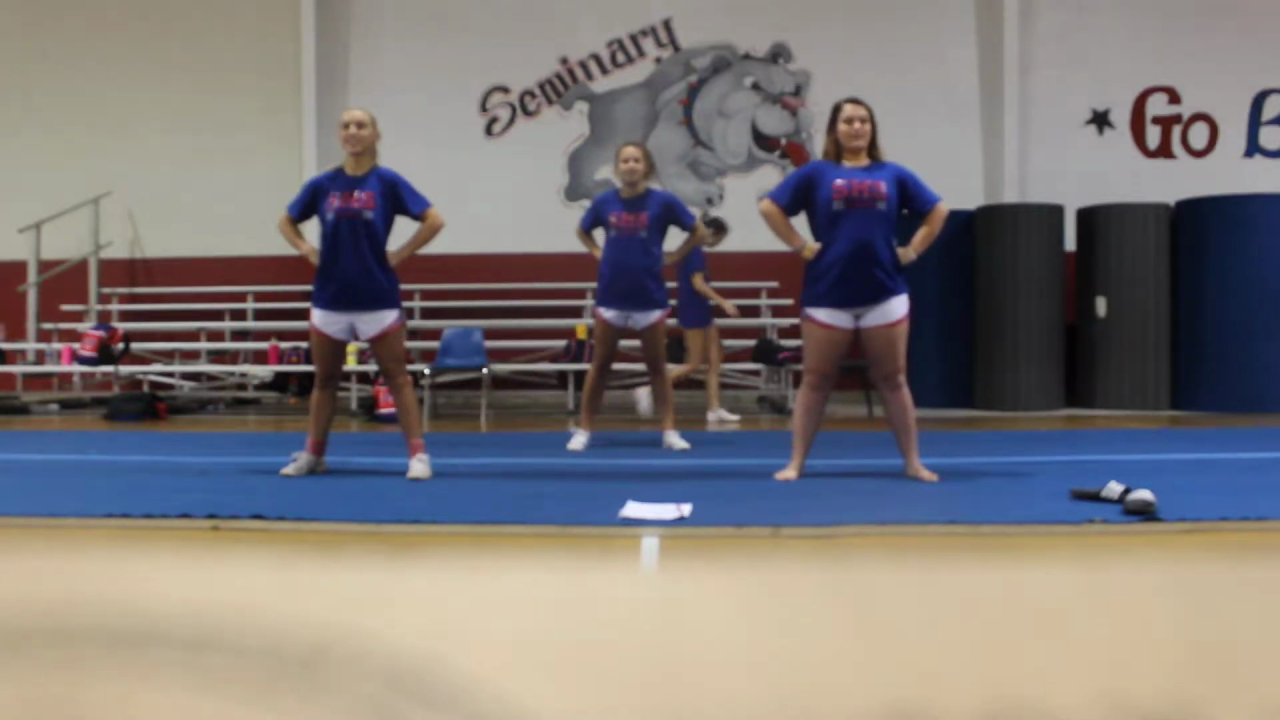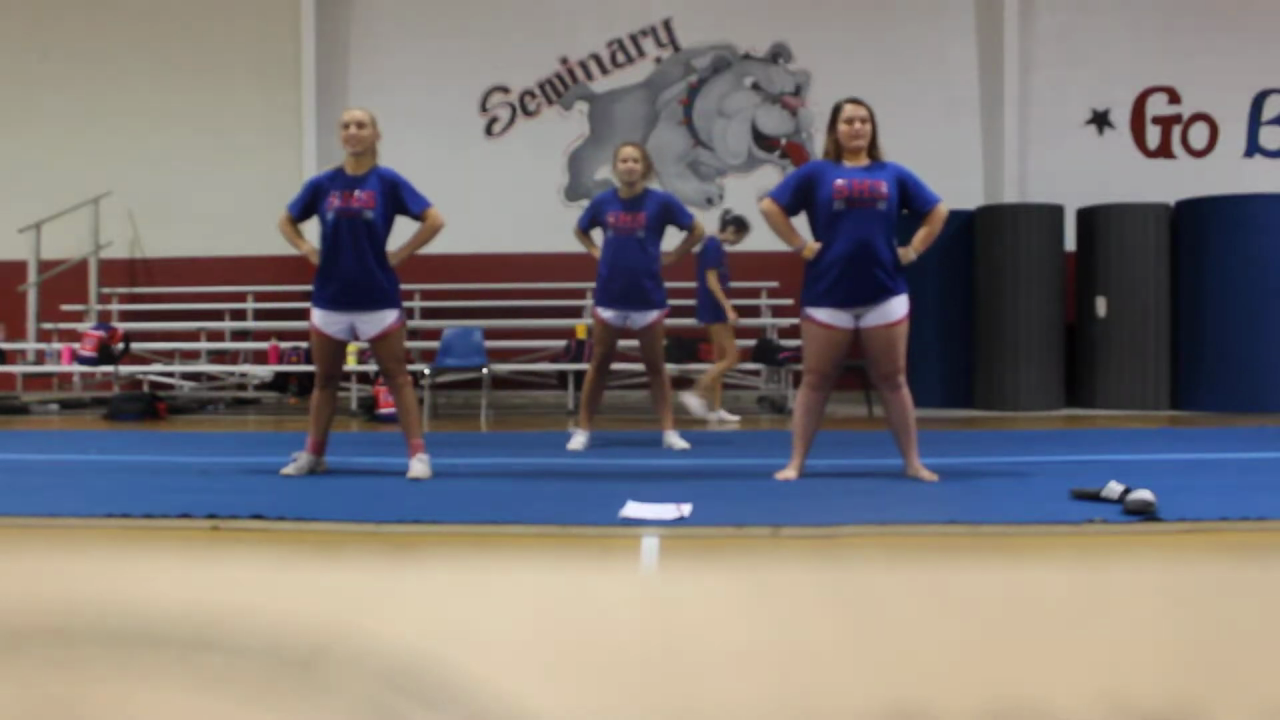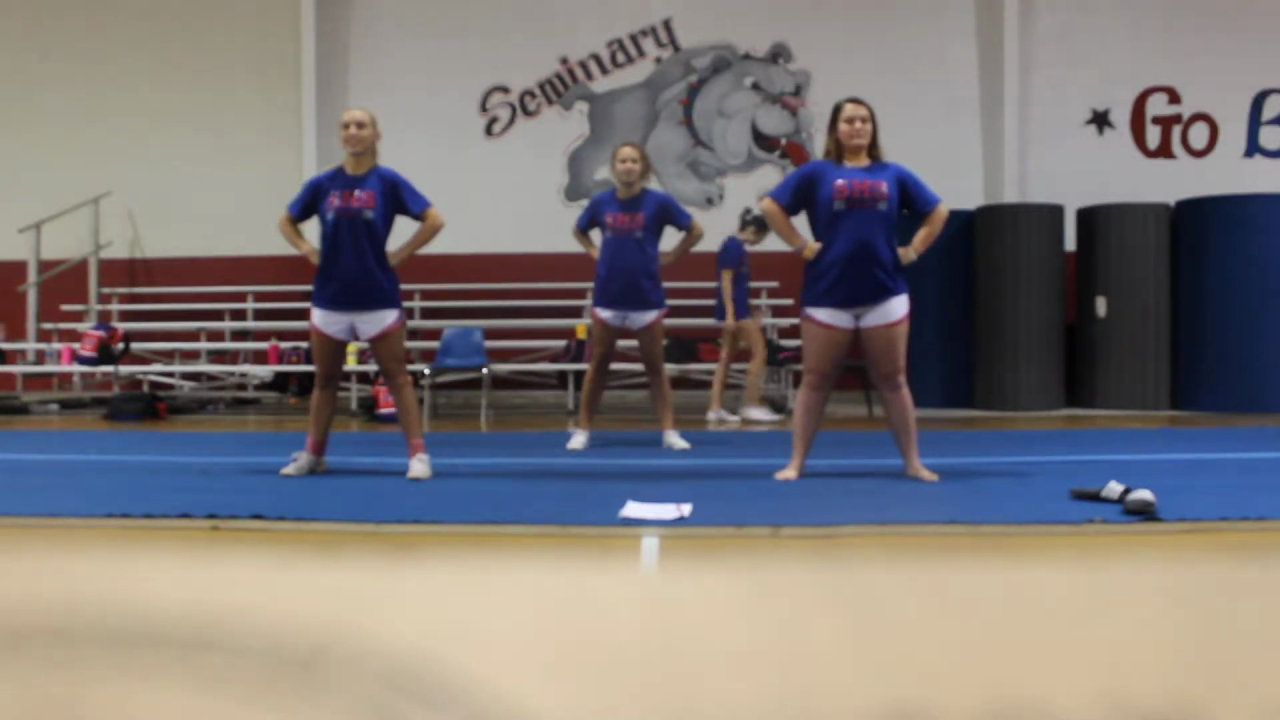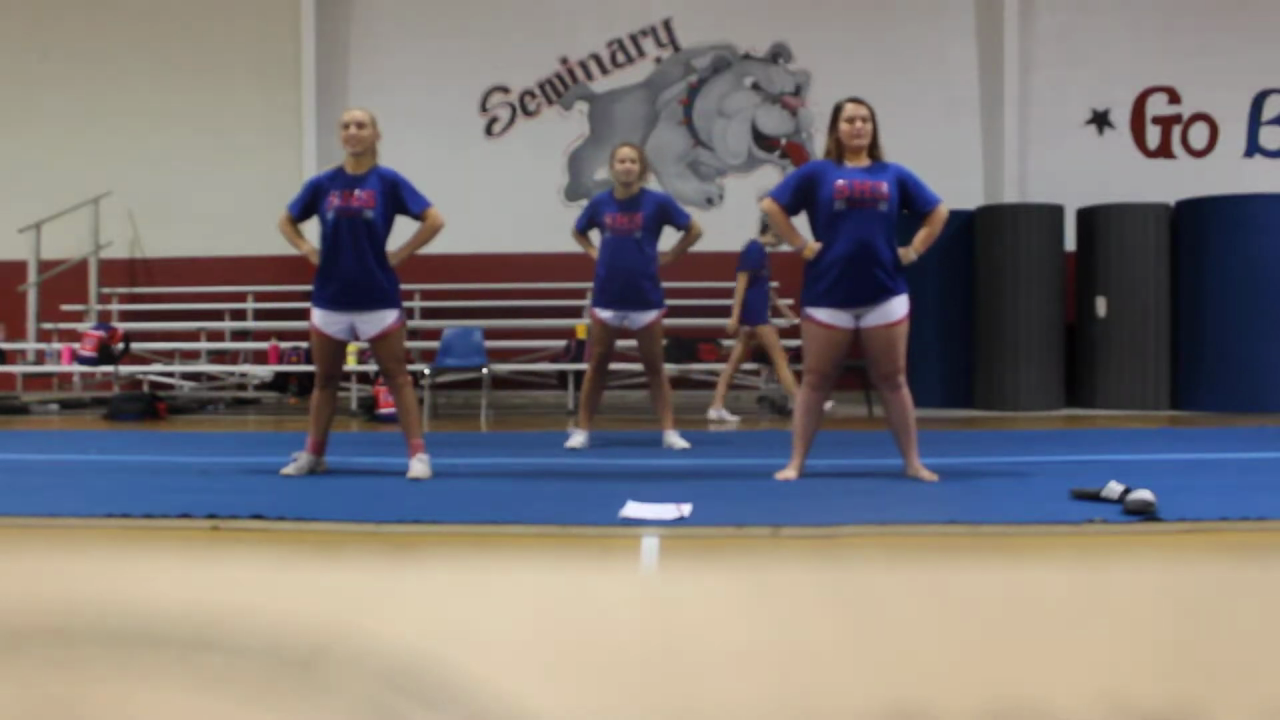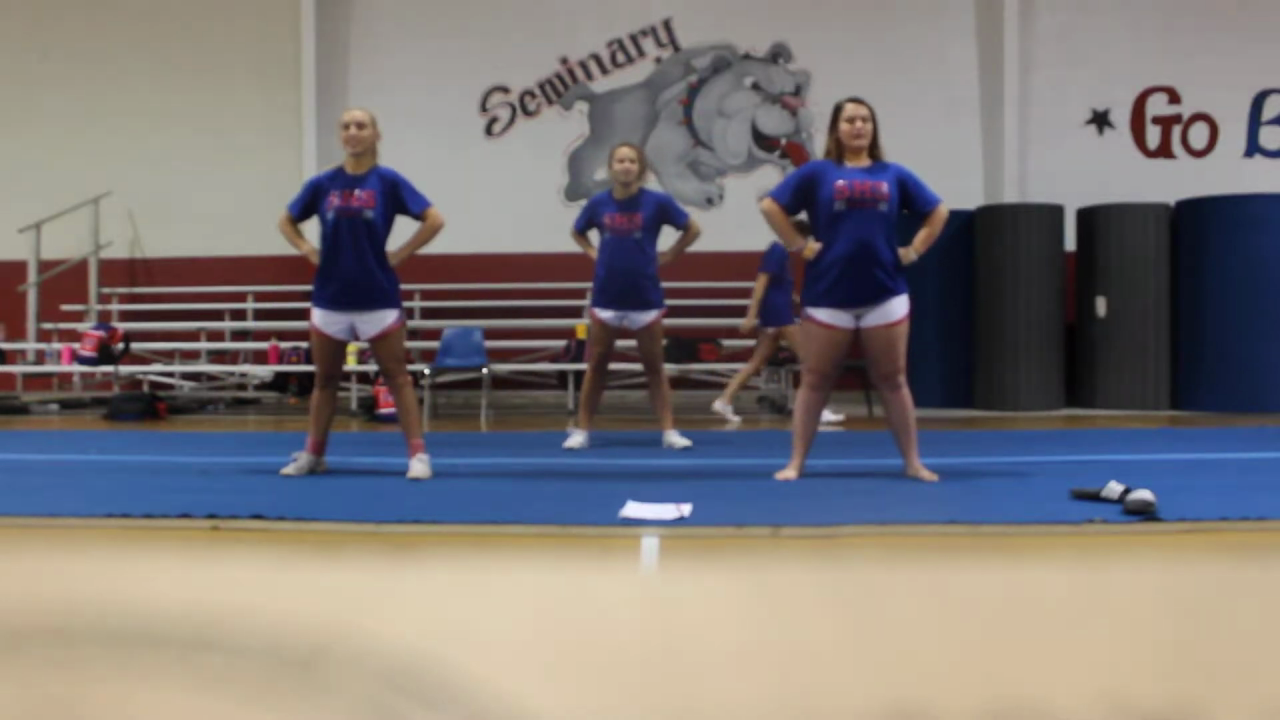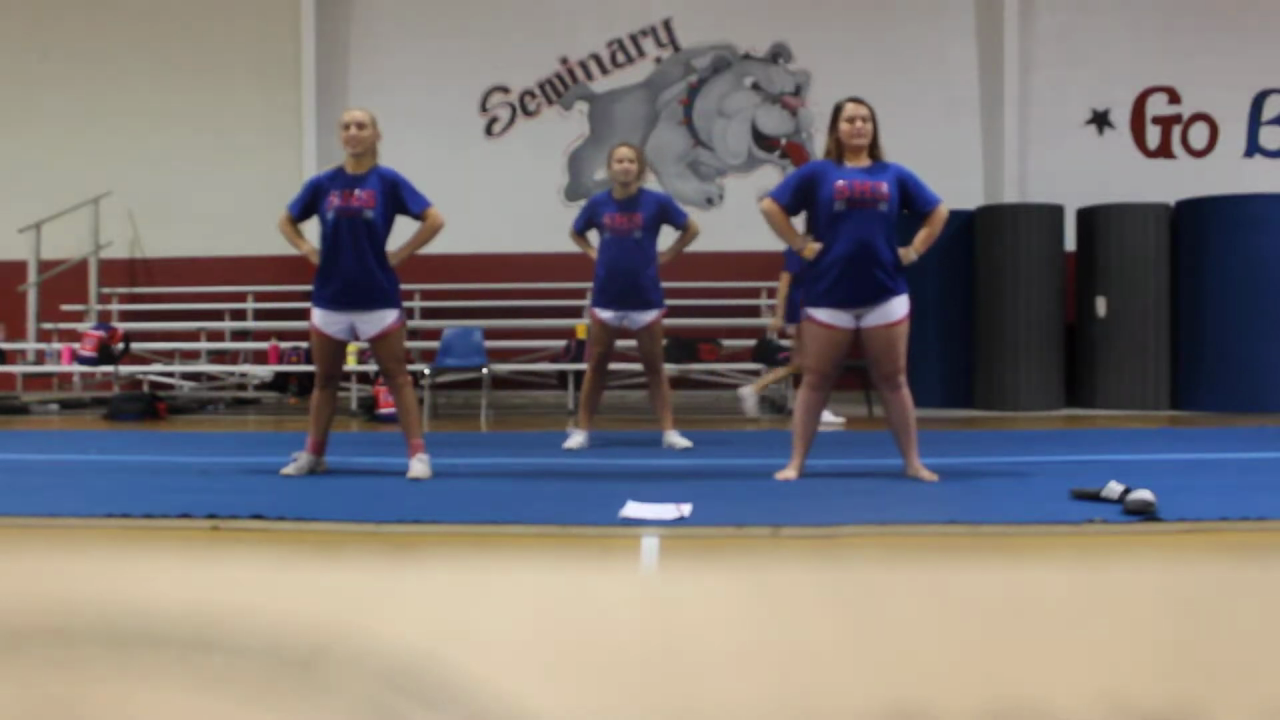
dt=0.1s
person 1, frame 1
left shoulder: (894, 174)
right shoulder: (816, 173)
left elbow: (937, 211)
right elbow: (770, 207)
left wrist: (912, 251)
right wrist: (801, 247)
left hip: (884, 293)
right hip: (827, 294)
left knee: (892, 380)
right knee: (816, 381)
left ankle: (913, 462)
right ankle: (796, 462)
person 1, frame 2
left shoulder: (894, 174)
right shoulder: (816, 172)
left elbow: (937, 211)
right elbow: (770, 207)
left wrist: (912, 251)
right wrist: (801, 246)
left hip: (885, 294)
right hip: (828, 294)
left knee: (892, 381)
right knee: (816, 381)
left ankle: (913, 462)
right ankle: (796, 462)
person 1, frame 3
left shoulder: (894, 174)
right shoulder: (816, 172)
left elbow: (937, 212)
right elbow: (770, 206)
left wrist: (912, 251)
right wrist: (801, 246)
left hip: (885, 294)
right hip: (827, 294)
left knee: (892, 380)
right knee: (816, 381)
left ankle: (913, 462)
right ankle: (795, 462)
person 1, frame 4
left shoulder: (894, 174)
right shoulder: (817, 172)
left elbow: (937, 212)
right elbow: (770, 206)
left wrist: (912, 251)
right wrist: (800, 246)
left hip: (885, 294)
right hip: (827, 295)
left knee: (892, 381)
right knee: (816, 381)
left ankle: (913, 462)
right ankle: (795, 462)
person 1, frame 5
left shoulder: (895, 175)
right shoulder: (817, 172)
left elbow: (938, 212)
right elbow: (771, 206)
left wrist: (913, 251)
right wrist: (800, 246)
left hip: (885, 294)
right hip: (828, 294)
left knee: (892, 380)
right knee: (816, 381)
left ankle: (913, 462)
right ankle: (795, 462)
person 1, frame 6
left shoulder: (894, 175)
right shoulder: (817, 172)
left elbow: (938, 212)
right elbow: (771, 206)
left wrist: (913, 251)
right wrist: (801, 246)
left hip: (885, 294)
right hip: (828, 295)
left knee: (892, 381)
right knee: (816, 381)
left ankle: (913, 462)
right ankle: (796, 462)
person 2, frame 1
left shoulder: (388, 182)
right shoulder: (322, 184)
left elbow: (433, 220)
right elbow: (286, 221)
left wrist: (399, 255)
right wrist: (308, 251)
left hip: (378, 299)
right hip: (330, 299)
left knee: (397, 377)
right knee: (325, 380)
left ankle: (418, 453)
right ankle: (312, 454)
person 2, frame 2
left shoulder: (388, 182)
right shoulder: (322, 184)
left elbow: (434, 220)
right elbow: (286, 221)
left wrist: (399, 255)
right wrist: (308, 251)
left hip: (378, 299)
right hip: (330, 299)
left knee: (397, 377)
right knee: (325, 380)
left ankle: (418, 454)
right ankle: (312, 453)
person 2, frame 3
left shoulder: (388, 181)
right shoulder: (322, 184)
left elbow: (434, 219)
right elbow: (287, 221)
left wrist: (399, 255)
right wrist: (308, 251)
left hip: (378, 298)
right hip: (330, 298)
left knee: (397, 377)
right knee: (325, 379)
left ankle: (418, 454)
right ankle: (312, 453)
person 2, frame 4
left shoulder: (388, 181)
right shoulder: (322, 183)
left elbow: (434, 220)
right elbow: (286, 221)
left wrist: (399, 255)
right wrist: (308, 251)
left hip: (378, 299)
right hip: (330, 298)
left knee: (397, 377)
right knee: (325, 379)
left ankle: (418, 454)
right ankle: (312, 453)
person 2, frame 5
left shoulder: (389, 181)
right shoulder: (322, 183)
left elbow: (434, 219)
right elbow: (286, 221)
left wrist: (399, 255)
right wrist: (309, 251)
left hip: (378, 298)
right hip: (330, 298)
left knee: (397, 377)
right knee: (325, 379)
left ankle: (418, 454)
right ankle: (312, 453)
person 2, frame 6
left shoulder: (389, 181)
right shoulder: (322, 183)
left elbow: (434, 220)
right elbow: (286, 221)
left wrist: (399, 255)
right wrist: (309, 251)
left hip: (378, 298)
right hip: (330, 298)
left knee: (397, 377)
right knee: (325, 380)
left ankle: (418, 454)
right ankle: (312, 453)
person 3, frame 1
left shoulder: (663, 201)
right shoulder: (604, 202)
left elbow: (698, 231)
right elbow: (582, 231)
left wrist: (673, 257)
right wrist: (598, 253)
left hip: (650, 297)
right hip: (610, 296)
left knee: (656, 367)
right knee: (600, 365)
left ankle: (669, 431)
right ankle: (583, 430)
person 3, frame 2
left shoulder: (661, 201)
right shoulder: (602, 202)
left elbow: (697, 231)
right elbow: (580, 230)
left wrist: (671, 256)
right wrist: (597, 252)
left hip: (647, 297)
right hip: (608, 296)
left knee: (655, 367)
right knee: (598, 365)
left ankle: (669, 432)
right ankle: (582, 430)
person 3, frame 3
left shoulder: (659, 202)
right shoulder: (600, 202)
left elbow: (695, 231)
right elbow: (579, 231)
left wrist: (669, 257)
right wrist: (595, 253)
left hip: (646, 297)
right hip: (607, 296)
left knee: (655, 367)
right knee: (597, 365)
left ankle: (669, 432)
right ankle: (582, 430)
person 3, frame 4
left shoulder: (658, 202)
right shoulder: (599, 203)
left elbow: (694, 231)
right elbow: (578, 232)
left wrist: (668, 256)
right wrist: (595, 253)
left hip: (645, 298)
right hip: (606, 297)
left knee: (654, 367)
right knee: (596, 366)
left ankle: (669, 432)
right ankle: (581, 430)
person 3, frame 5
left shoulder: (657, 202)
right shoulder: (597, 203)
left elbow: (692, 229)
right elbow: (577, 232)
left wrist: (667, 256)
right wrist: (594, 253)
left hip: (645, 298)
right hip: (606, 297)
left knee: (654, 367)
right knee: (596, 366)
left ankle: (669, 431)
right ankle: (581, 430)
person 3, frame 6
left shoulder: (657, 202)
right shoulder: (597, 203)
left elbow: (691, 229)
right elbow: (576, 233)
left wrist: (666, 255)
right wrist: (594, 254)
left hip: (646, 298)
right hip: (606, 298)
left knee: (654, 367)
right knee: (596, 366)
left ankle: (669, 431)
right ankle: (581, 430)
person 4, frame 1
left shoulder: (693, 250)
right shoulder: (695, 251)
right elbow: (698, 284)
right wrist: (723, 303)
left hip: (700, 313)
right hip: (694, 313)
left knee: (714, 360)
right knee: (694, 363)
left ankle: (715, 409)
right ankle: (649, 391)
person 4, frame 2
left shoulder: (713, 246)
right shoulder: (714, 247)
right elbow: (711, 281)
right wrist: (729, 308)
left hip: (715, 309)
right hip: (714, 310)
left knee: (721, 358)
right knee: (731, 357)
left ankle: (715, 409)
right ankle: (695, 393)
person 4, frame 3
left shoulder: (735, 245)
right shoulder: (734, 247)
right elbow: (726, 281)
left wrist: (749, 309)
right wrist: (729, 313)
left hip: (736, 307)
right hip: (734, 308)
left knee: (726, 359)
right knee: (759, 354)
left ankle: (715, 408)
right ankle: (752, 406)
person 4, frame 4
left shoulder: (758, 250)
right shoulder: (754, 250)
right elbow: (741, 283)
left wrist: (782, 308)
right wrist: (735, 315)
left hip: (752, 312)
right hip: (754, 312)
left knee: (735, 361)
right knee: (779, 358)
left ankle: (717, 407)
person 4, frame 5
left shoulder: (781, 252)
right shoulder: (777, 252)
right elbow: (760, 284)
right wrist: (750, 316)
left hip: (776, 314)
right hip: (779, 314)
left knee: (757, 362)
left ankle: (724, 401)
right ankle: (818, 410)
person 4, frame 6
left shoulder: (799, 253)
right shoulder: (797, 253)
right elbow: (784, 281)
right wrist: (778, 316)
left hip: (799, 310)
right hip: (799, 311)
left knee: (796, 366)
left ankle: (752, 390)
